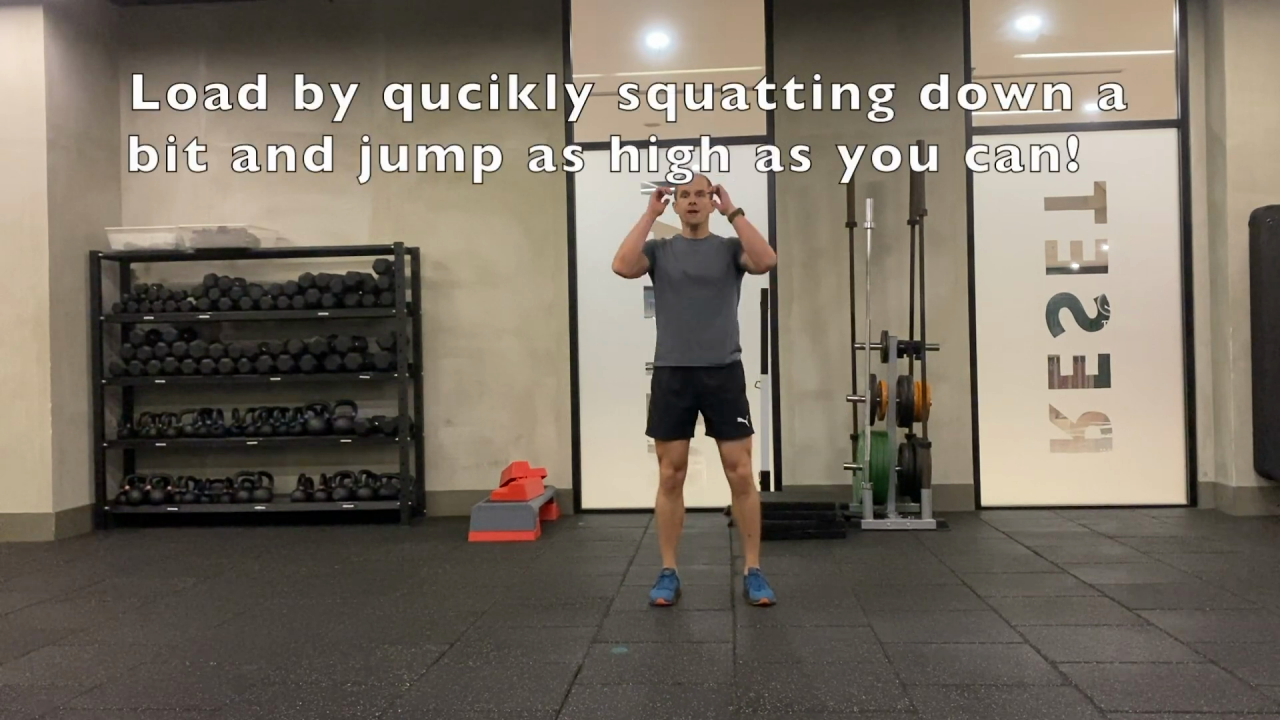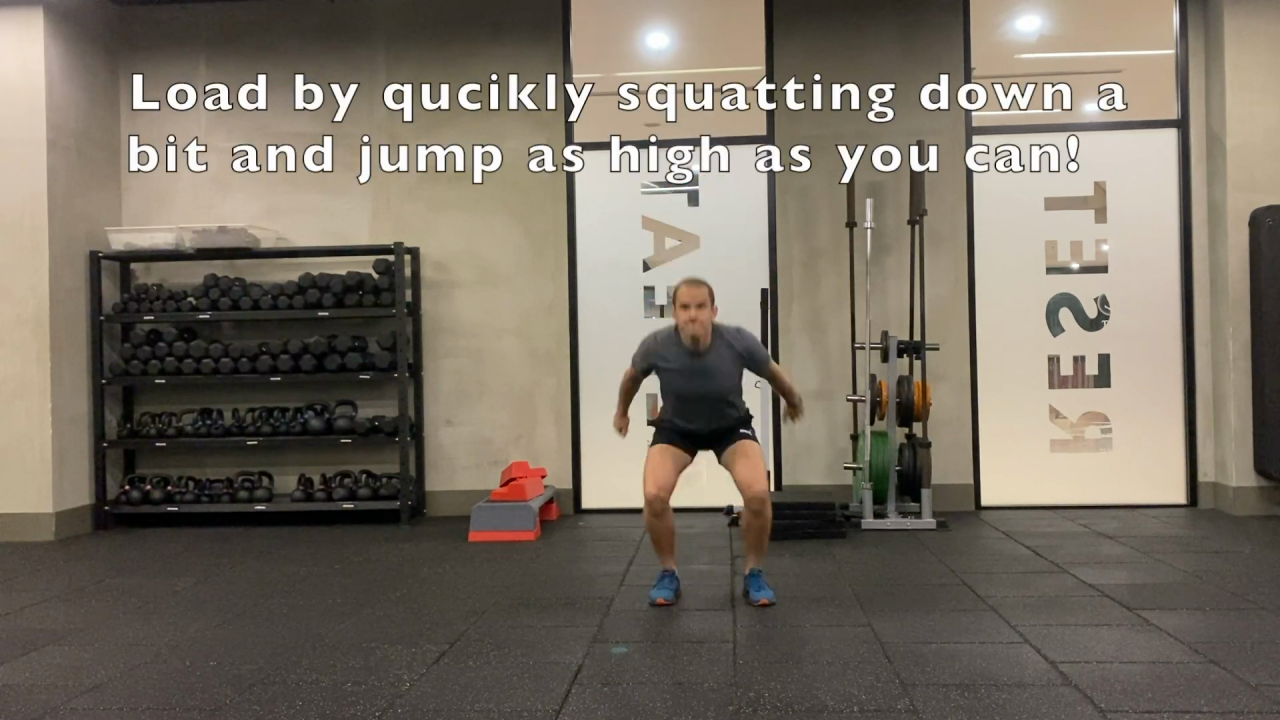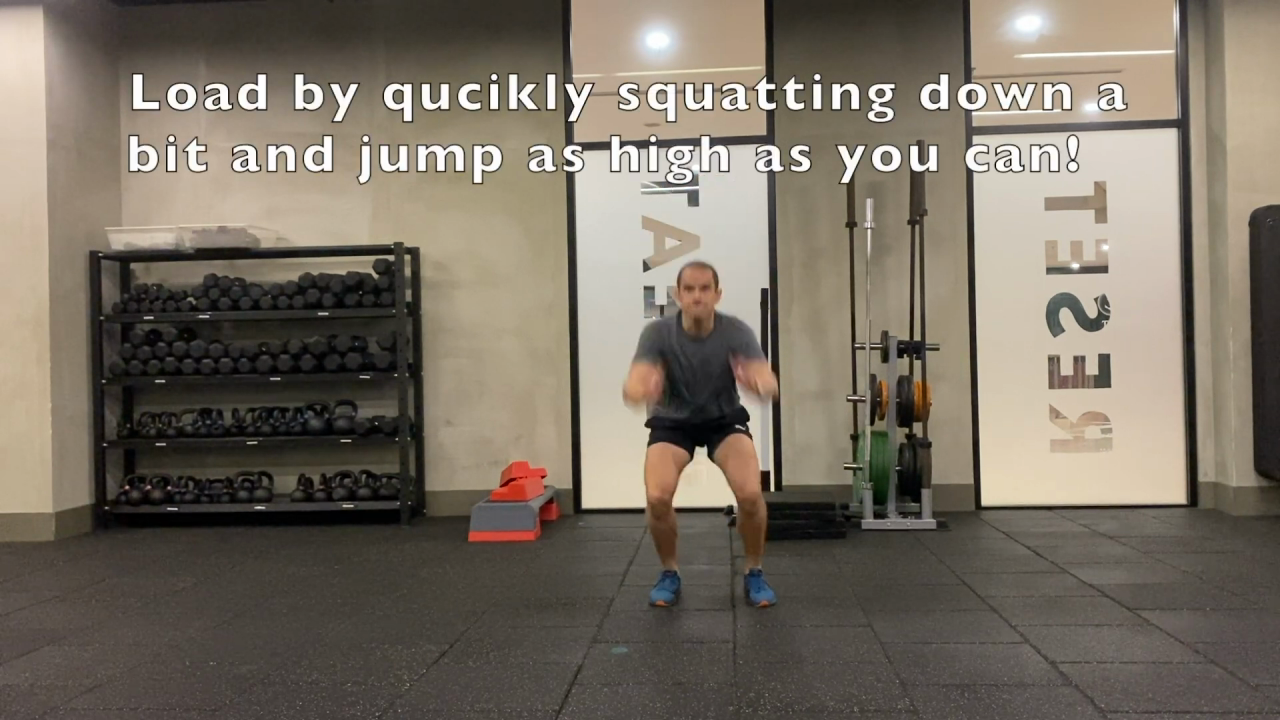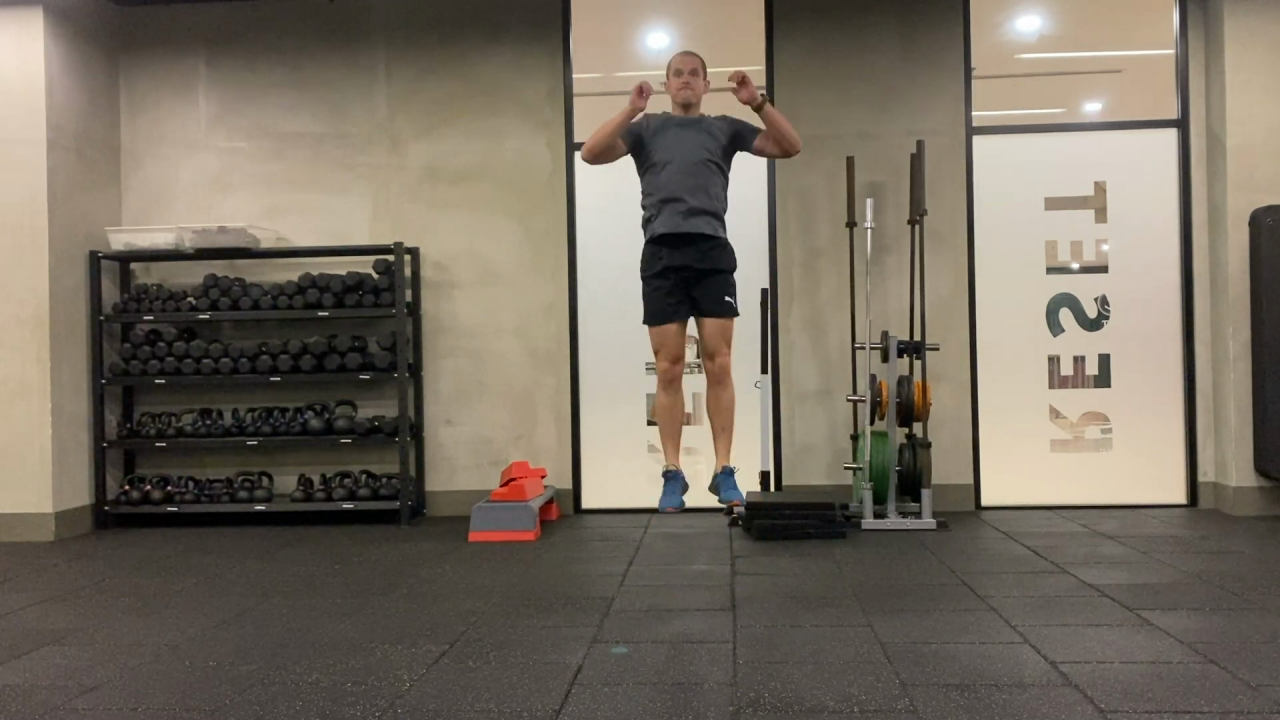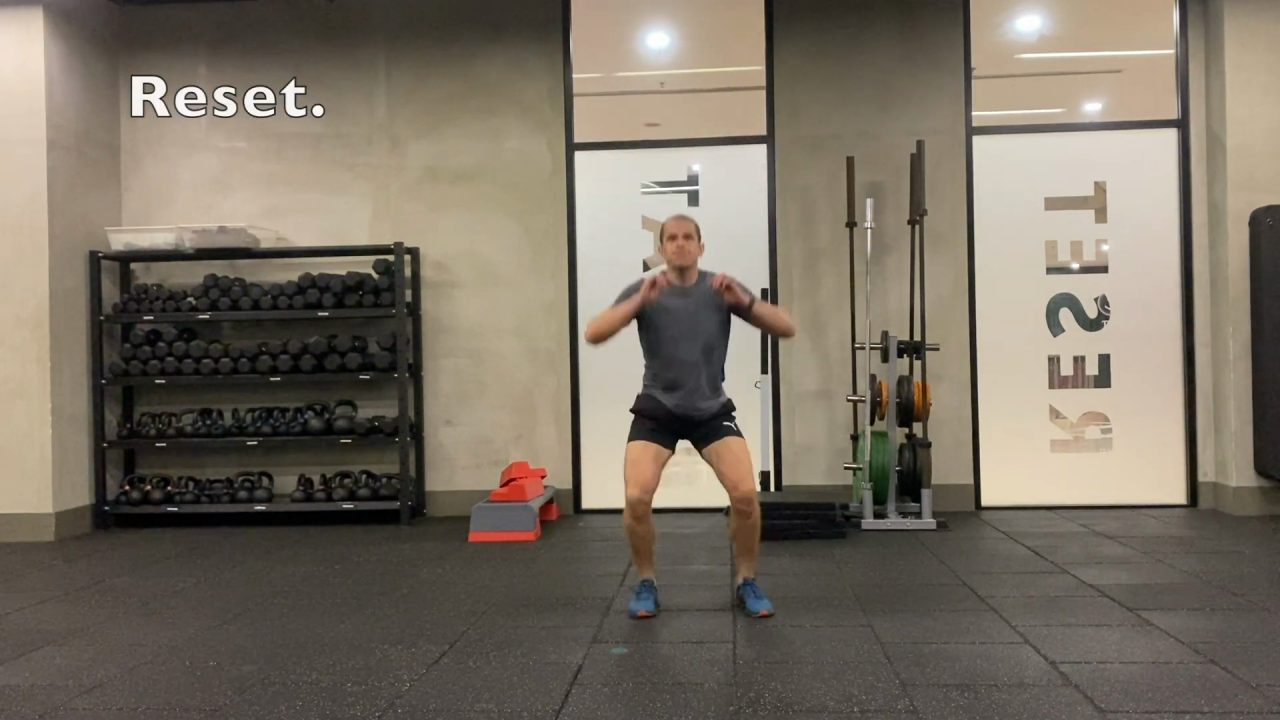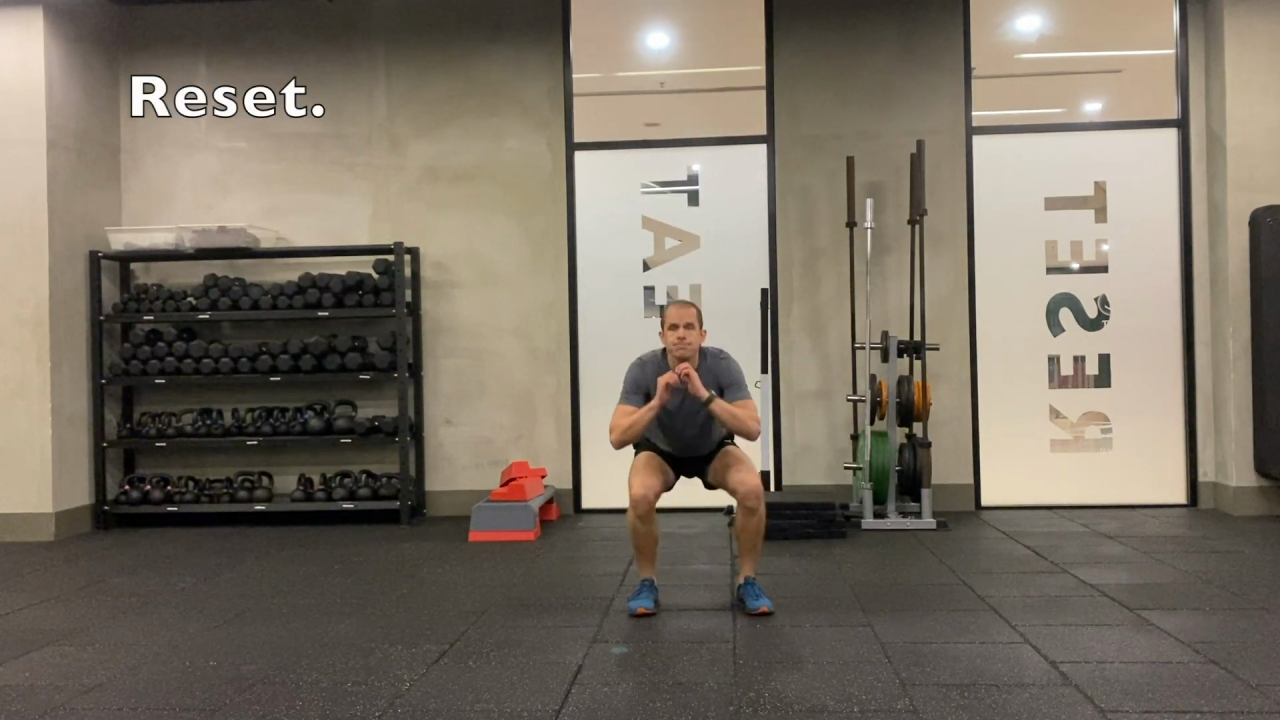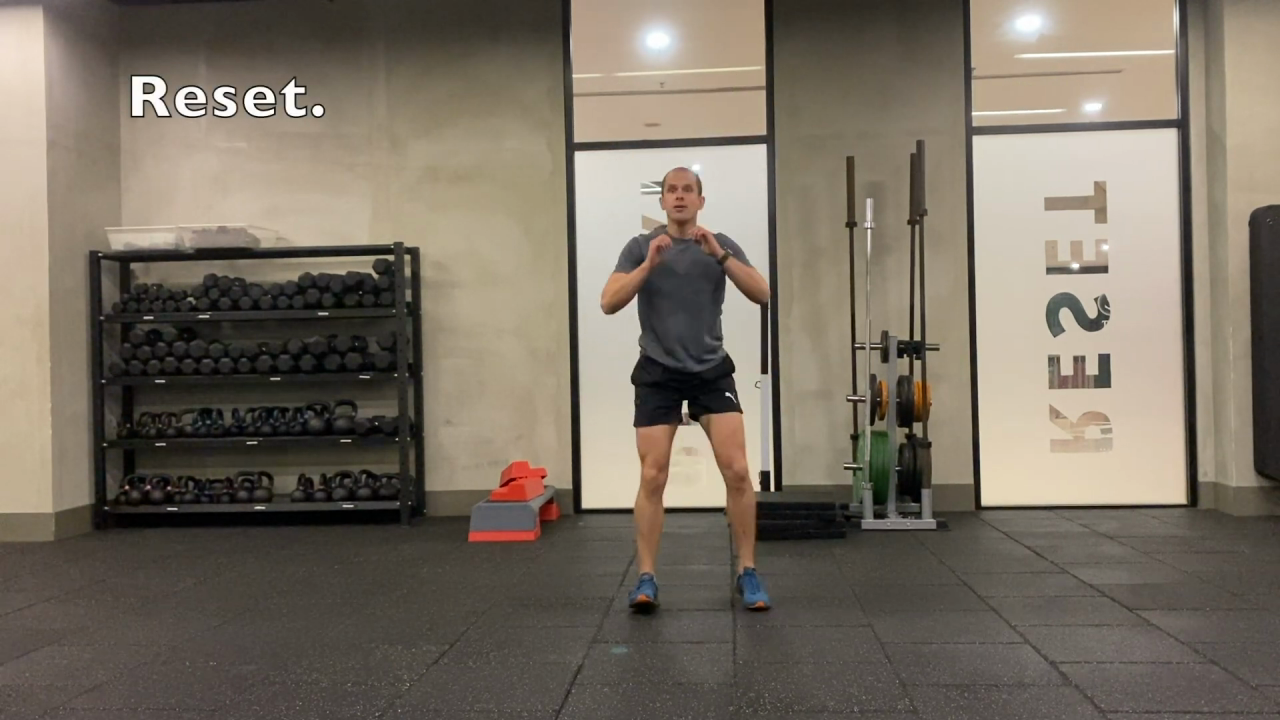
dt=0.4s
person 1, frame 1
left shoulder: (730, 248)
right shoulder: (659, 250)
left elbow: (766, 261)
right elbow: (622, 267)
left wrist: (734, 211)
right wrist: (649, 214)
left hip: (724, 373)
right hip: (671, 375)
left knee: (741, 476)
right knee: (670, 478)
left ankle: (753, 571)
right ankle: (668, 572)
person 1, frame 2
left shoulder: (739, 342)
right shoulder: (656, 345)
left elbow: (773, 372)
right elbow: (631, 376)
left wrist: (793, 400)
right wrist: (621, 411)
left hip: (730, 424)
right hip: (676, 427)
left knee: (758, 492)
right knee: (655, 493)
left ankle: (753, 571)
right ankle: (668, 572)
person 1, frame 3
left shoulder: (736, 332)
right shoulder: (657, 334)
left elbow: (769, 387)
right elbow: (631, 391)
left wrist: (757, 379)
right wrist: (645, 385)
left hip: (724, 420)
right hip: (672, 422)
left knee: (750, 493)
right knee: (658, 497)
left ankle: (754, 572)
right ankle: (669, 572)
person 1, frame 4
left shoulder: (727, 128)
right shoulder: (645, 128)
left elbow: (790, 147)
right elbow: (591, 154)
left wrist: (758, 102)
right wrist: (631, 110)
left hip: (712, 252)
right hip: (662, 254)
left knee: (718, 366)
right knee: (669, 368)
left ankle: (724, 470)
right ankle: (672, 472)
person 1, frame 5
left shoulder: (720, 287)
right shoulder: (642, 289)
left elbow: (787, 328)
right elbow: (592, 334)
left wrist: (744, 302)
right wrist: (640, 300)
left hip: (711, 410)
right hip: (658, 410)
left knee: (745, 494)
right knee: (636, 497)
left ankle: (747, 580)
right ankle: (646, 581)
person 1, frame 6
left shoulder: (722, 365)
right shoulder: (644, 370)
left elbow: (752, 428)
right elbow: (618, 437)
left wrist: (705, 395)
right wrist: (658, 402)
left hip: (712, 448)
right hip: (660, 450)
left knee: (751, 490)
right knee: (640, 497)
left ankle: (747, 581)
right ankle: (647, 582)
person 1, frame 7
left shoulder: (722, 244)
right shoulder: (639, 246)
left elbow: (762, 294)
right elbow: (608, 303)
left wrist: (720, 254)
right wrist: (649, 263)
left hip: (712, 371)
right hip: (657, 373)
left knee: (736, 471)
right knee: (653, 476)
left ankle: (747, 572)
right ankle: (646, 577)
